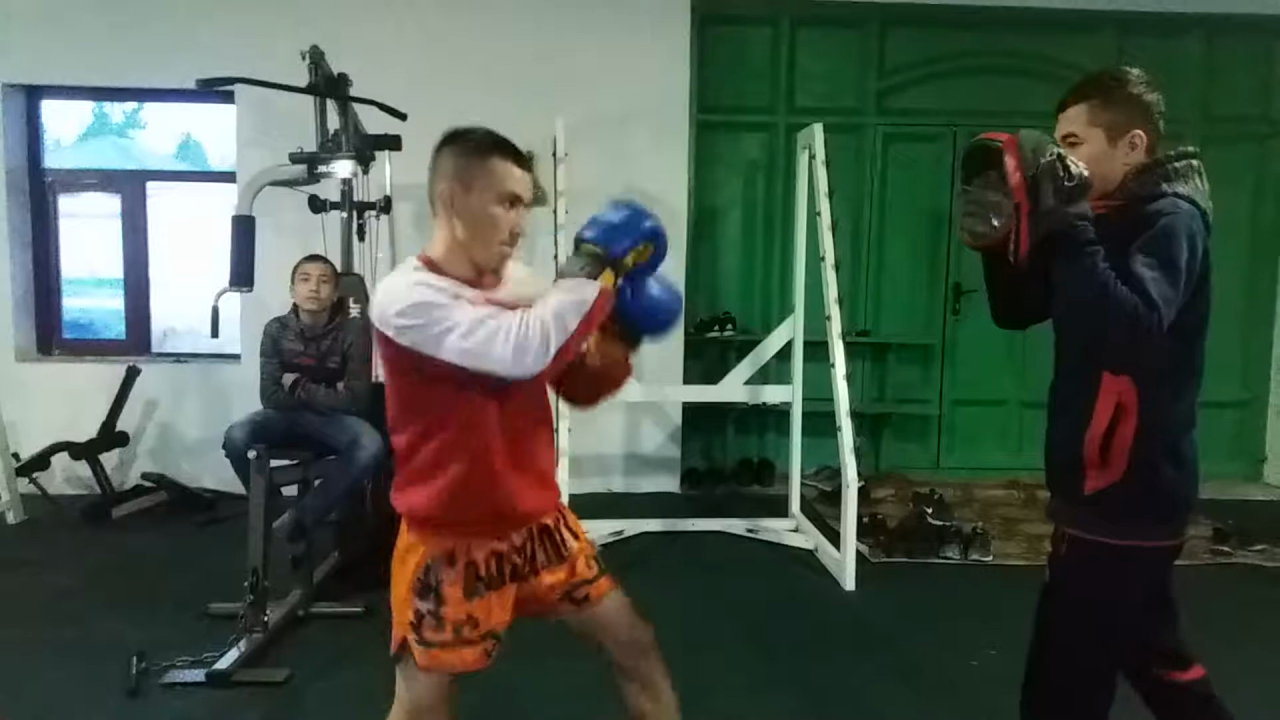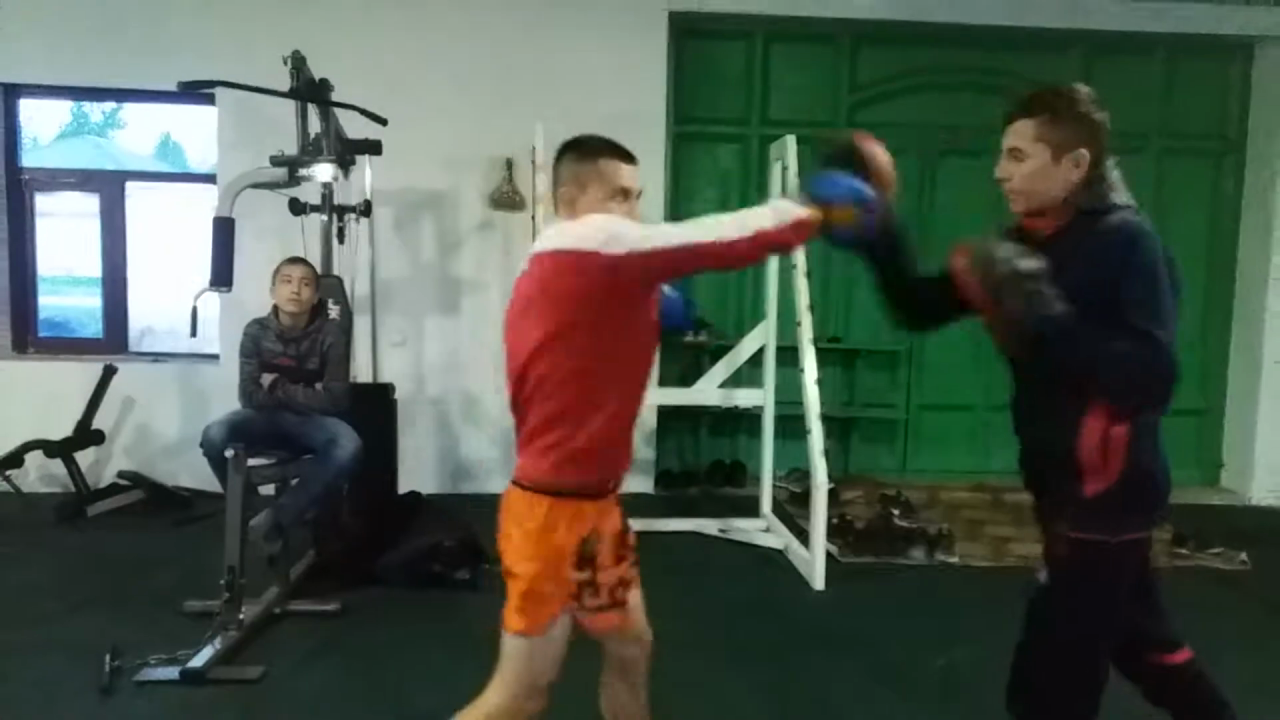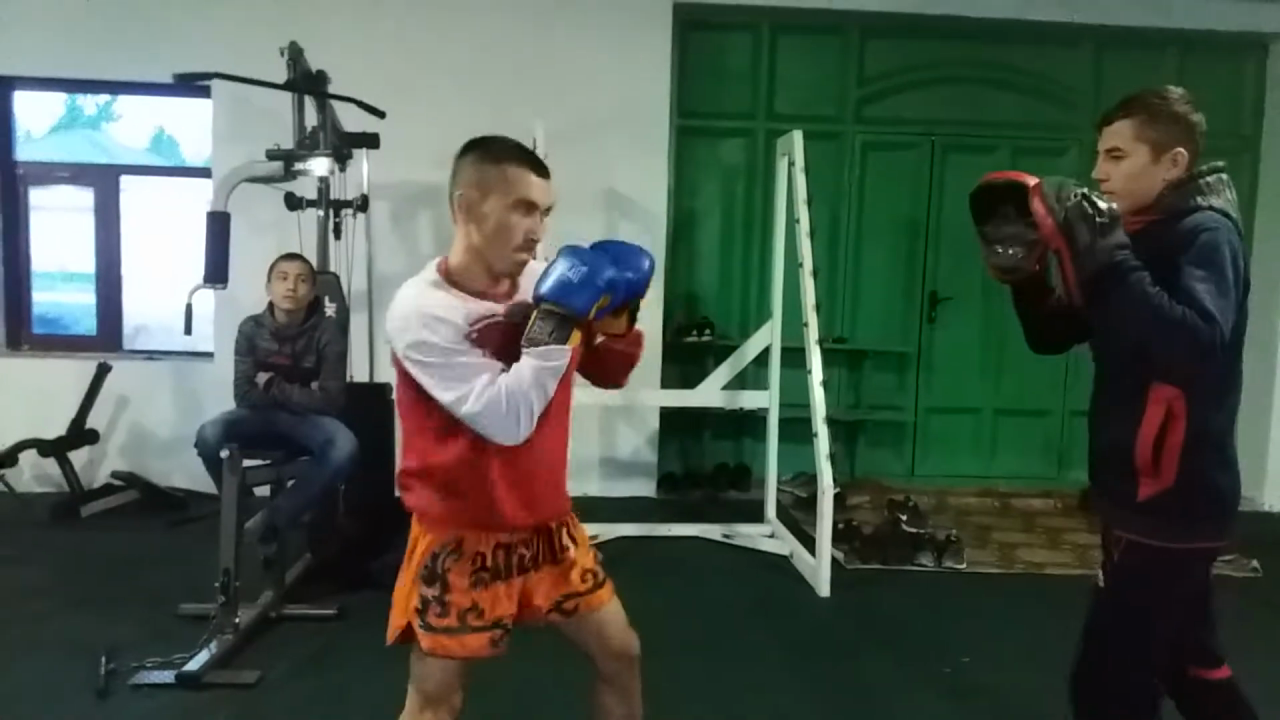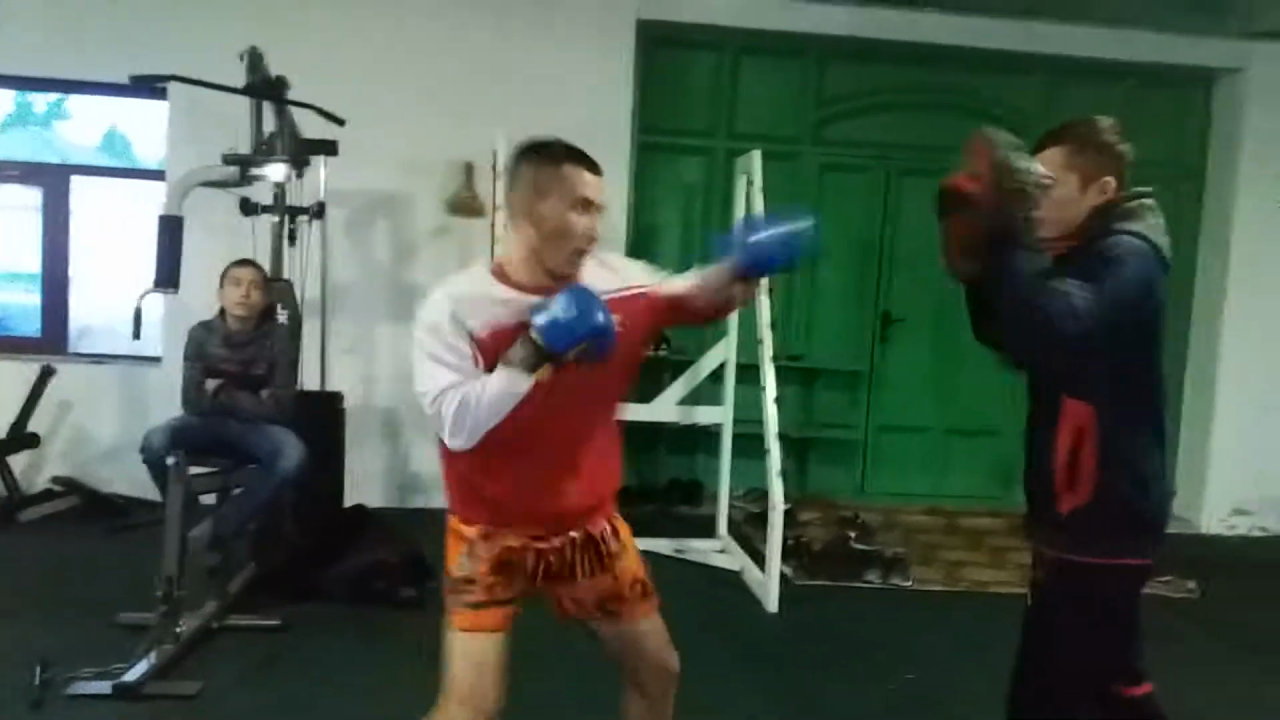
dt=0.5s
person 1, frame 1
left shoulder: (1171, 224)
right shoulder: (1117, 223)
left elbow: (1133, 333)
right elbow: (1017, 310)
left wrist: (1066, 230)
left hip: (1125, 494)
right hip: (1130, 489)
right knee: (1156, 661)
person 1, frame 2
left shoulder: (1123, 241)
right shoulder: (1032, 243)
left elbow: (1150, 380)
right elbow: (920, 306)
left wrist: (1045, 322)
right wrist: (874, 233)
left hip: (1106, 495)
right hip: (1085, 491)
right knee: (1147, 648)
person 1, frame 3
left shoulder: (1205, 236)
right shoulder: (1147, 237)
left elbow: (1198, 350)
right elbow: (1053, 336)
left wrist: (1109, 262)
right wrist: (1025, 271)
left hip: (1172, 501)
right hip: (1149, 497)
right knee: (1187, 664)
person 1, frame 4
left shoulder: (1124, 259)
right shoulder: (1083, 260)
left elbow: (1046, 335)
right elbow: (1011, 335)
left wrist: (1006, 239)
right wrist: (983, 262)
left hip: (1101, 516)
right hip: (1094, 512)
person 2, frame 1
left shoulder: (515, 283)
right shoulder: (405, 299)
left elbow: (578, 385)
right elbow: (520, 351)
left wrist: (616, 342)
right wrist: (595, 271)
left hip: (537, 522)
right hip: (450, 544)
left knee: (634, 644)
person 2, frame 2
left shoulder: (575, 271)
right shoulder: (585, 244)
right elbow: (714, 238)
left wrist: (648, 321)
right wrist: (812, 213)
left hip: (589, 499)
right hip: (559, 507)
left knee: (631, 647)
person 2, frame 3
left shoulder: (540, 281)
right shoulder: (420, 311)
left elbow: (609, 372)
right elbow: (507, 418)
left wrist: (615, 321)
right wrist: (556, 325)
left hip: (544, 523)
right hip: (460, 537)
left knee: (621, 654)
person 2, frame 4
left shoulder: (609, 278)
right shoulder: (455, 305)
left elbow: (697, 294)
right elbow: (457, 425)
left wrist: (742, 268)
right wrist: (531, 355)
left hip: (588, 525)
right hip: (496, 536)
left knee: (658, 670)
person 3, frame 1
left shoulder: (352, 333)
right shoulder: (276, 330)
left elbow: (355, 400)
right elbow: (271, 397)
left wrist: (300, 388)
right wrist: (325, 395)
left hip: (334, 420)
right hip: (288, 417)
left knee: (371, 448)
right knee: (236, 437)
left ankle: (298, 519)
person 3, frame 2
left shoulder: (330, 335)
right shoulder: (256, 331)
left elbow: (334, 401)
right elbow: (251, 397)
left wrist: (279, 387)
right wrist: (305, 395)
left hip: (312, 421)
right hip: (267, 417)
left knee: (349, 448)
right knee: (213, 437)
left ankle: (274, 520)
person 3, frame 3
left shoulder: (327, 332)
right shoulder: (251, 328)
left elbow: (330, 401)
right elbow: (244, 396)
left wrist: (274, 387)
right wrist: (300, 394)
left hip: (309, 421)
right hip: (263, 417)
left knee: (345, 448)
right knee: (208, 437)
left ankle: (270, 521)
person 3, frame 4
left shoulder: (277, 340)
right shoulder: (201, 334)
left elbow: (278, 408)
right elbow: (193, 402)
left wrist: (223, 393)
right wrist: (249, 402)
left hip: (257, 428)
right hip: (211, 424)
left knee: (293, 456)
right knee: (154, 443)
left ankle: (217, 530)
